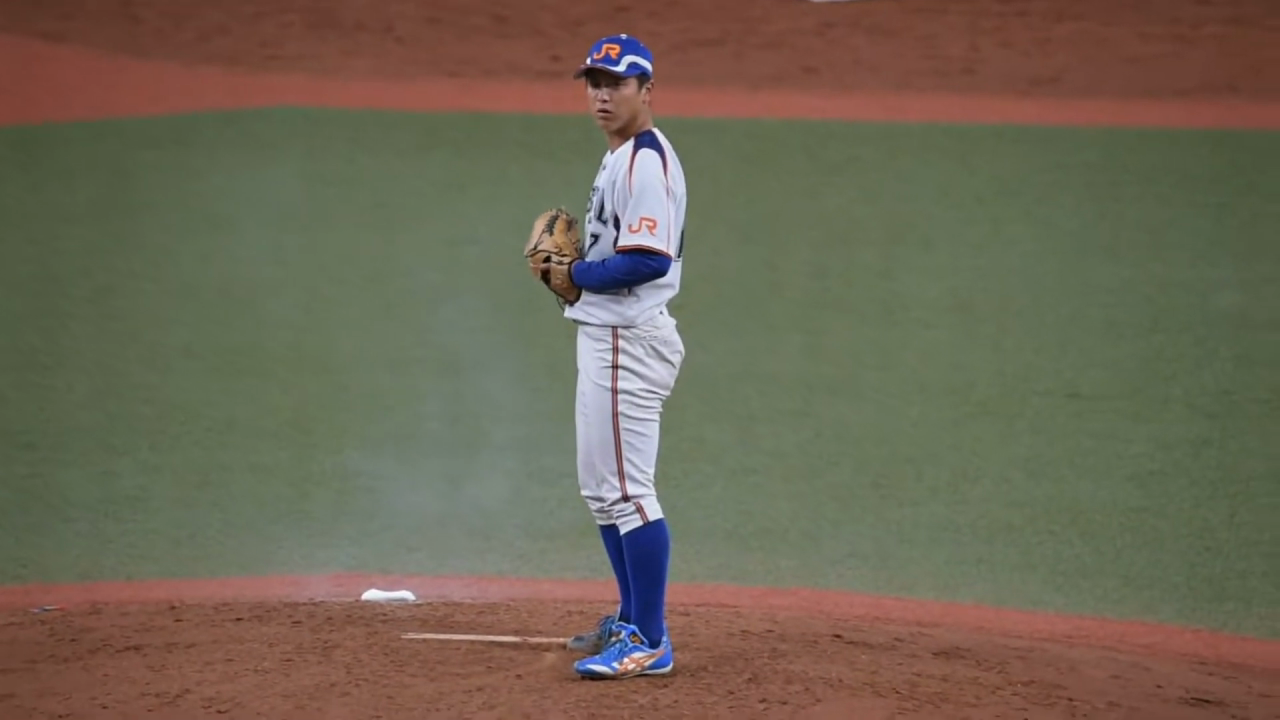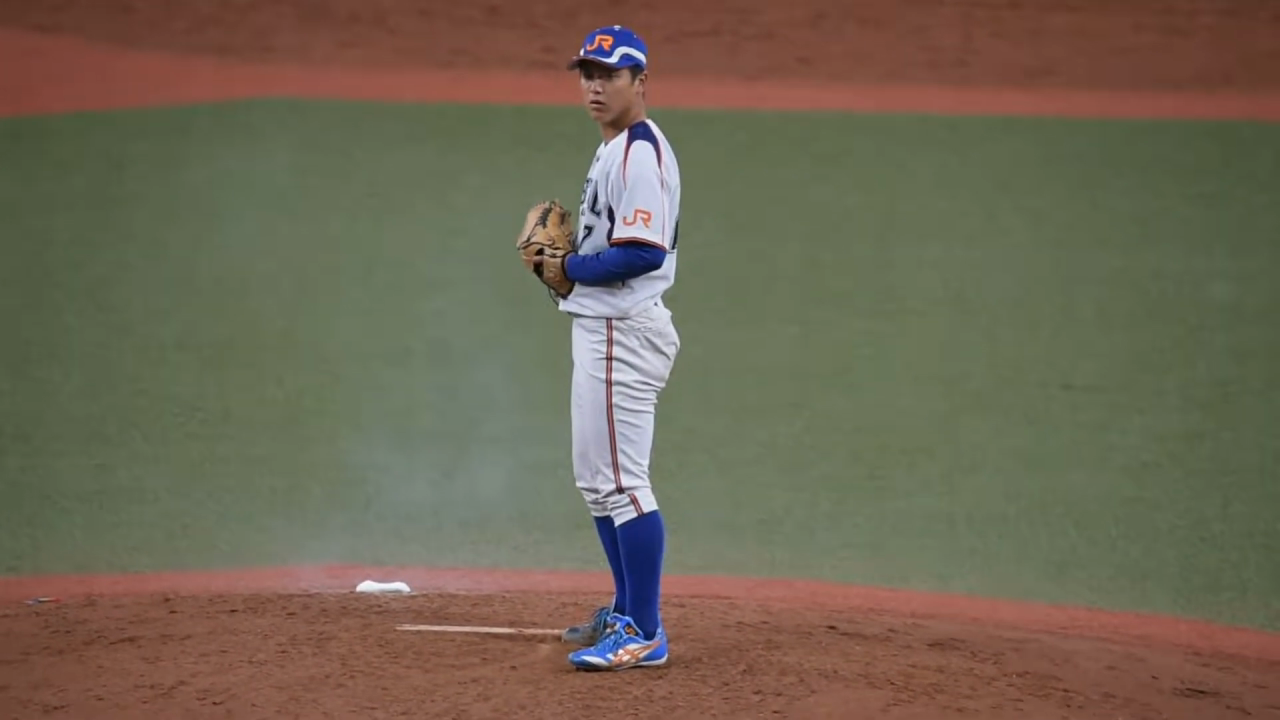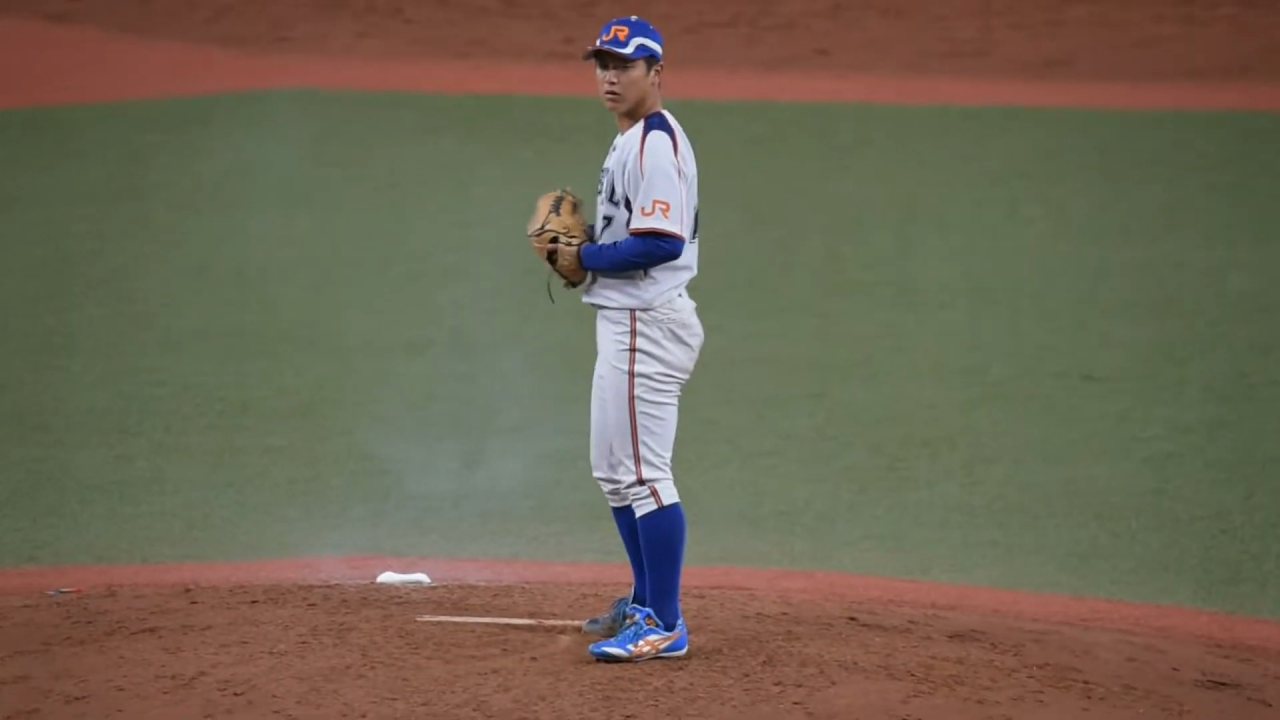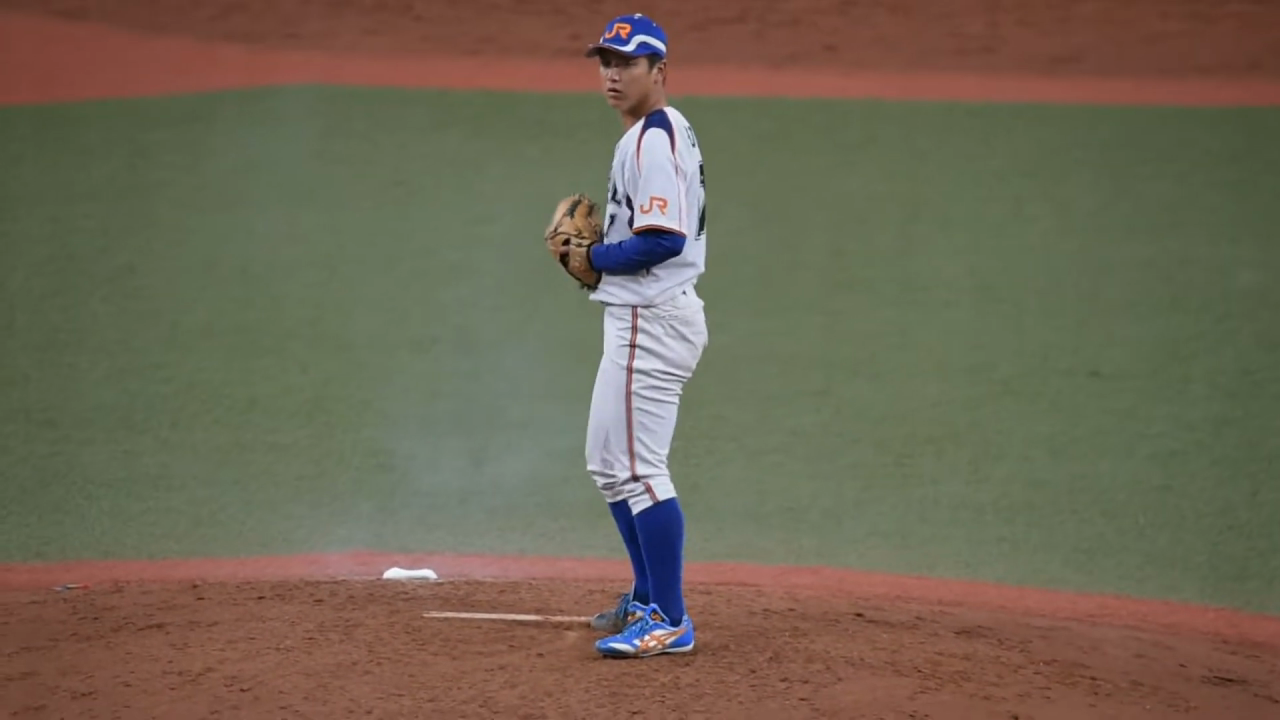
dt=0.2s
person 1, frame 1
left shoulder: (646, 158)
right shoulder: (621, 156)
left elbow: (649, 260)
left wrist: (576, 273)
right wrist: (576, 267)
left hip: (626, 343)
right hip: (608, 338)
left knee: (626, 491)
right knee: (603, 490)
left ankle: (650, 642)
right ankle: (633, 620)
person 1, frame 2
left shoulder: (640, 150)
right shoulder: (614, 148)
left elbow: (643, 253)
left wrist: (568, 266)
right wrist: (568, 258)
left hip: (620, 335)
right hip: (604, 331)
left knee: (621, 482)
right knee: (597, 481)
left ankle: (644, 633)
right ankle: (627, 612)
person 1, frame 3
left shoulder: (656, 140)
right shoulder: (632, 139)
left elbow: (663, 244)
left wrist: (585, 256)
right wrist: (586, 248)
left hip: (646, 326)
right hip: (628, 323)
left knee: (643, 474)
right knee: (614, 471)
left ankle: (664, 624)
right ankle: (646, 602)
person 1, frame 4
left shoulder: (655, 137)
right shoulder: (651, 134)
left elbow: (663, 241)
left wrist: (593, 257)
right wrist: (597, 245)
left hip: (650, 323)
right hip: (643, 320)
left knee: (638, 471)
right knee: (610, 465)
left ankle: (670, 619)
right ankle: (649, 598)
